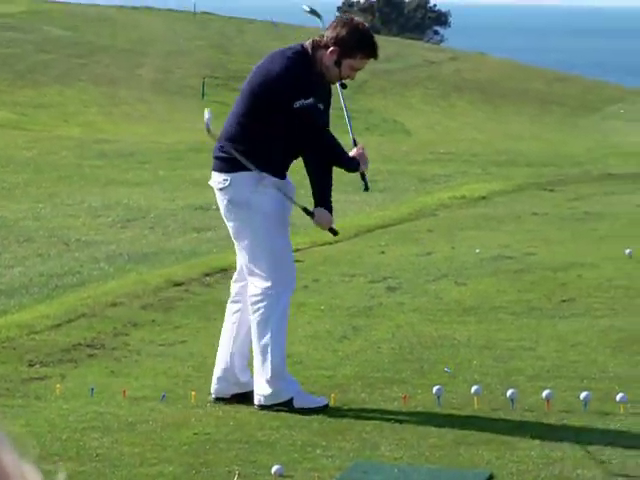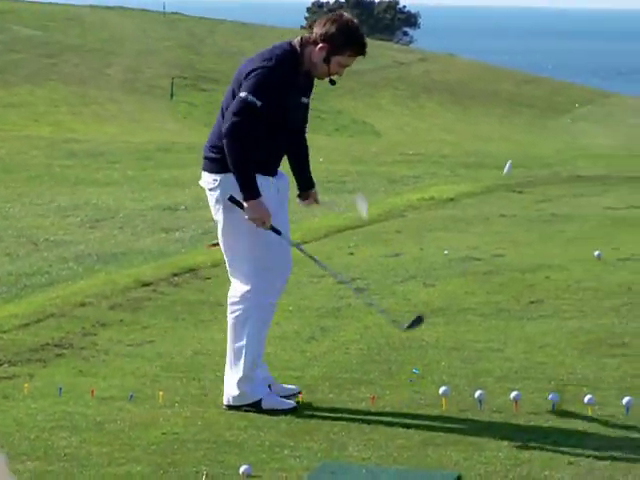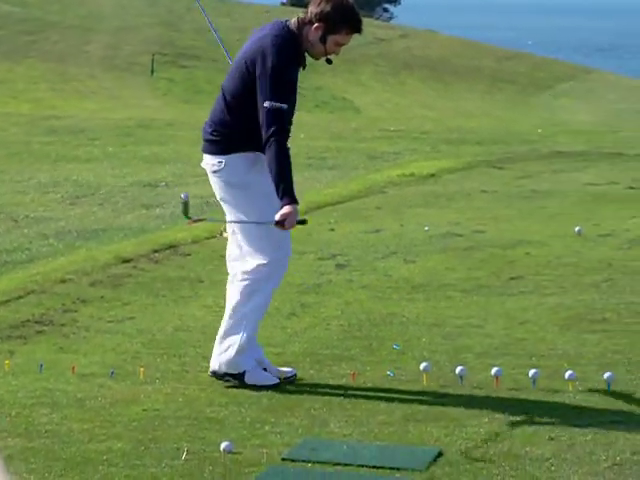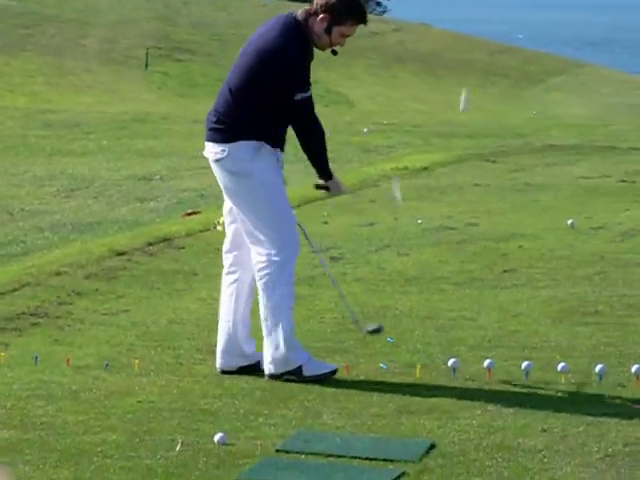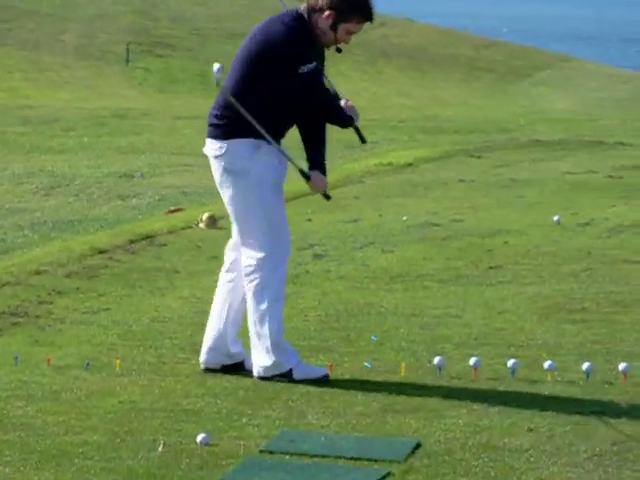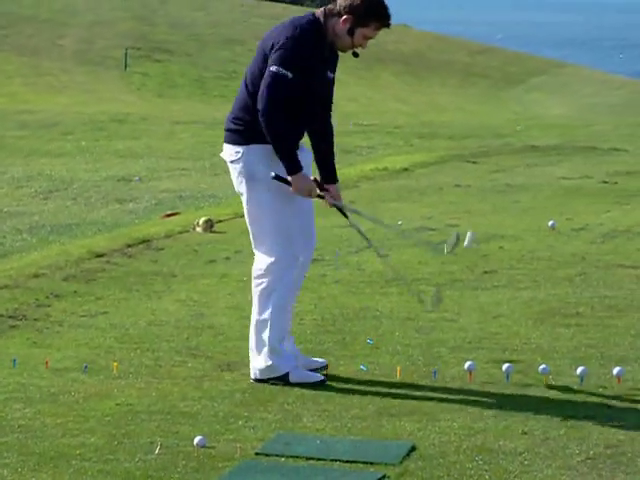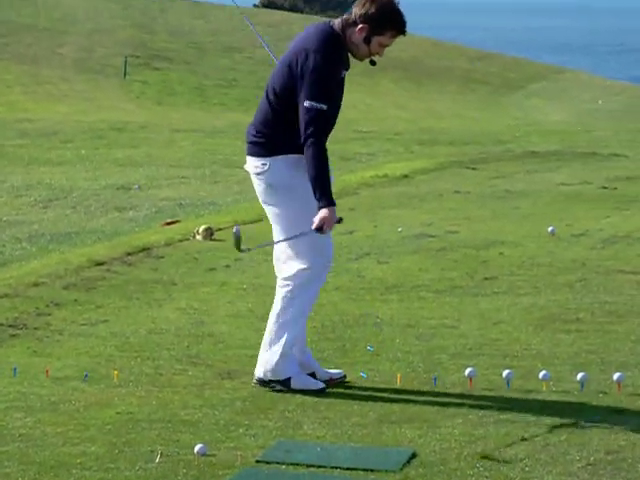
dt=0.3s
person 1, frame 1
left shoulder: (318, 82)
right shoulder: (286, 71)
left elbow: (317, 142)
right elbow: (315, 139)
left wrist: (323, 205)
right wrist: (351, 162)
left hip: (269, 179)
right hip: (243, 179)
left knee: (253, 278)
right knee: (273, 278)
left ankle: (231, 380)
right ankle: (272, 388)
person 1, frame 2
left shoulder: (302, 76)
right shoulder: (270, 70)
left elbow: (293, 136)
right elbow: (235, 130)
left wrist: (306, 185)
right wrist: (250, 195)
left hip: (264, 178)
right hip: (234, 179)
left knee: (275, 273)
right knee: (255, 281)
left ankle: (252, 374)
right ankle: (243, 389)
person 1, frame 3
left shoulder: (281, 35)
right shoulder: (278, 56)
right elbow: (274, 131)
right wrist: (287, 199)
left hip: (243, 154)
right hip: (236, 158)
left knee: (250, 256)
right knee: (269, 256)
left ankle: (245, 356)
right ankle: (229, 357)
person 1, frame 4
left shoulder: (288, 31)
right shoulder: (288, 49)
right elbow: (304, 120)
right wrist: (326, 176)
left hip: (243, 145)
right hip: (241, 148)
left knee: (243, 250)
right knee: (278, 246)
left ankle: (234, 352)
right ankle: (282, 356)
person 1, frame 5
left shoulder: (311, 44)
right shoulder: (286, 35)
left elbow: (312, 110)
right elbow: (321, 101)
left wrist: (317, 168)
right wrist: (346, 114)
left hip: (262, 147)
right hip: (239, 146)
left knee: (247, 249)
right knee: (267, 250)
left ankle: (220, 351)
right ankle: (271, 358)
person 1, frame 6
left shoulder: (327, 51)
right shoulder: (295, 40)
left elbow: (319, 117)
right elbow: (269, 107)
left wrist: (328, 176)
right wrist: (294, 170)
left hip: (283, 152)
right hip: (256, 151)
left knee: (299, 248)
right knee: (279, 255)
left ankle: (279, 346)
right ankle: (269, 361)
person 1, frame 7
left shoulder: (327, 38)
right shoulder: (321, 55)
right elbow: (312, 133)
right wrist: (325, 204)
left hip: (289, 156)
right hip: (279, 160)
left knee: (299, 260)
right knee: (309, 260)
left ankle: (293, 360)
right ankle: (274, 365)
